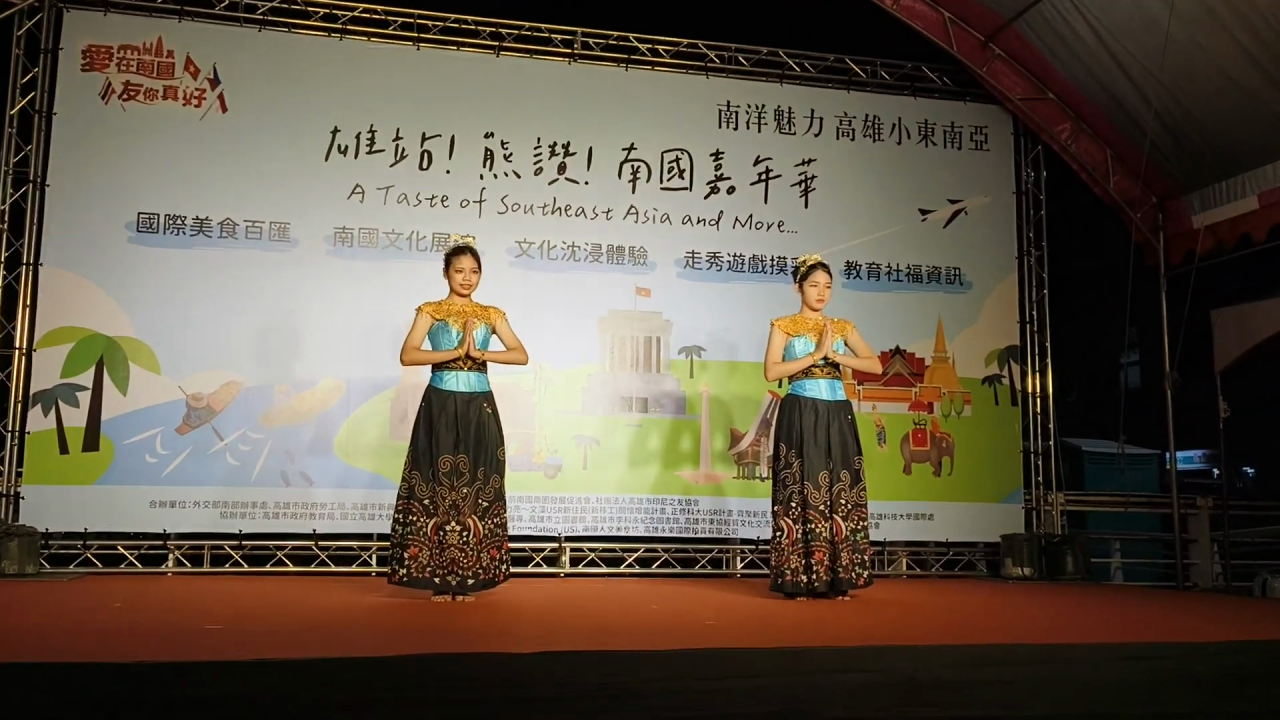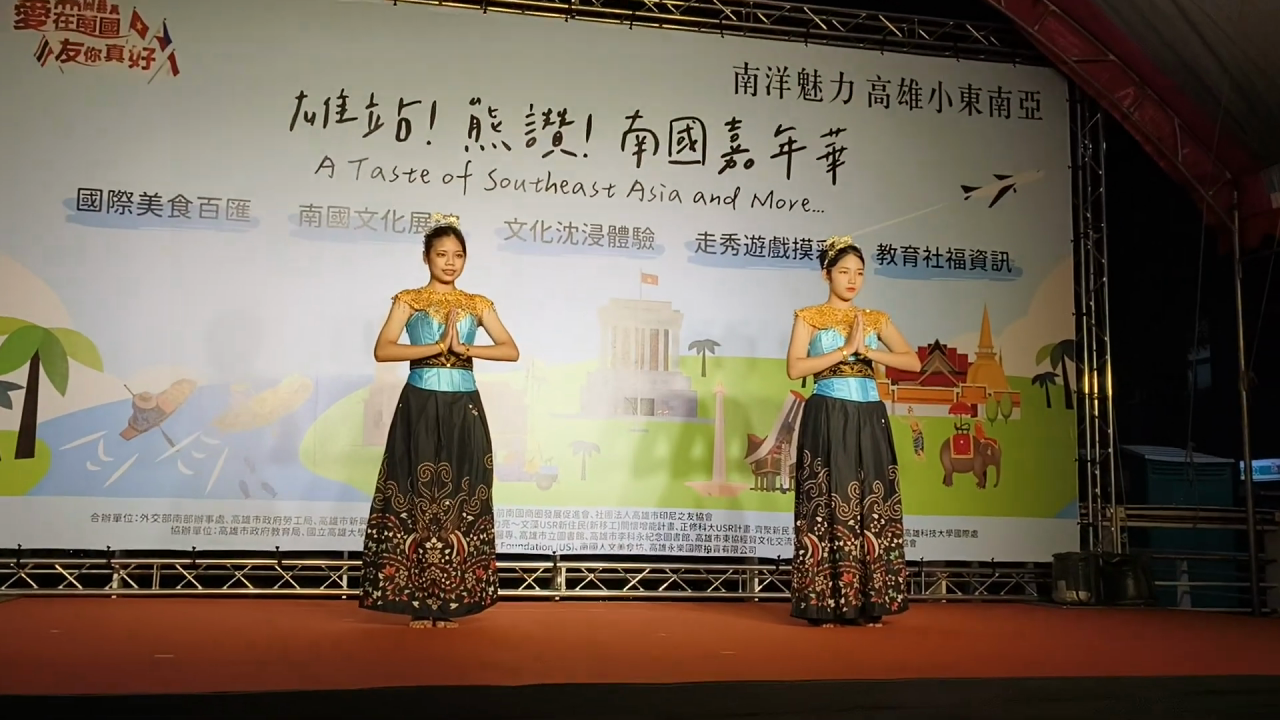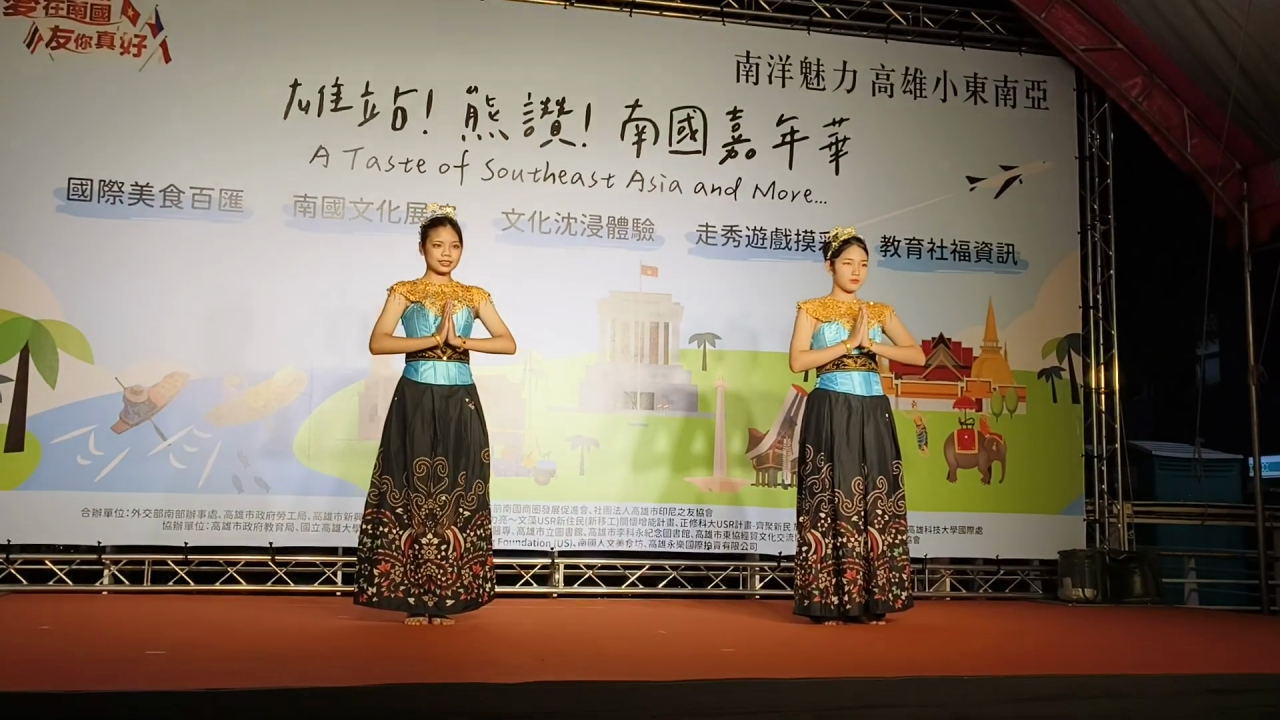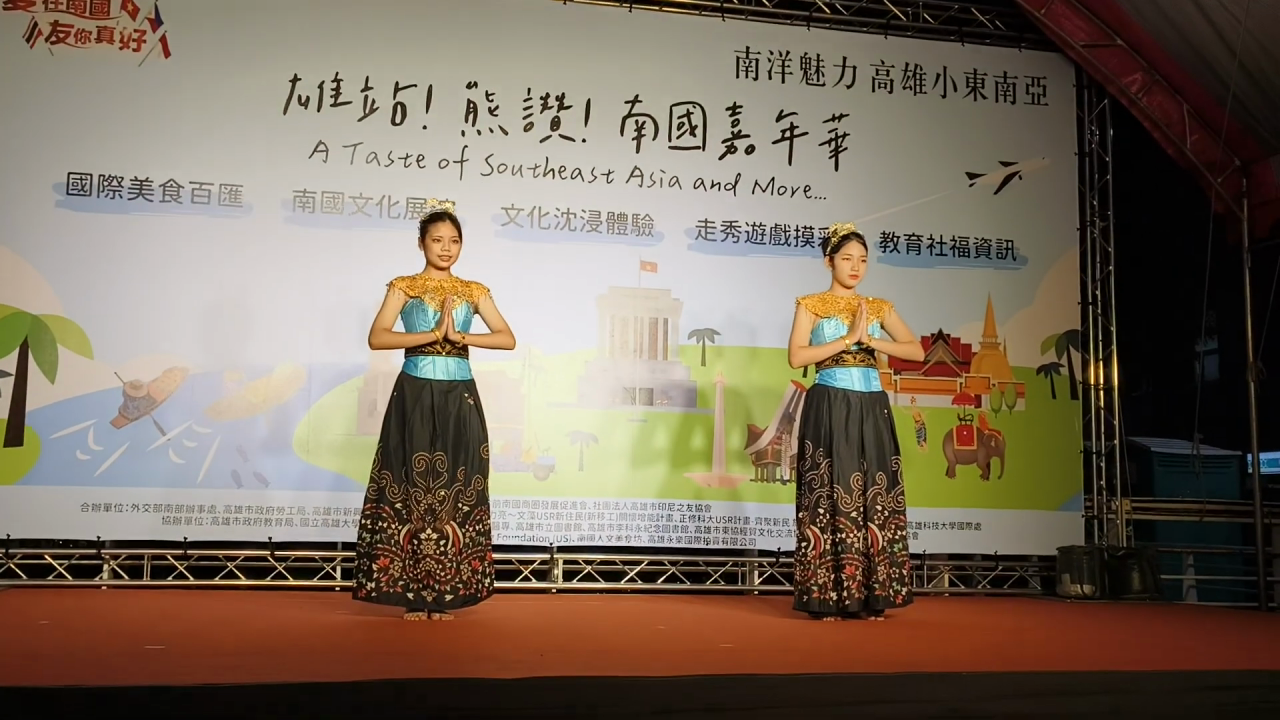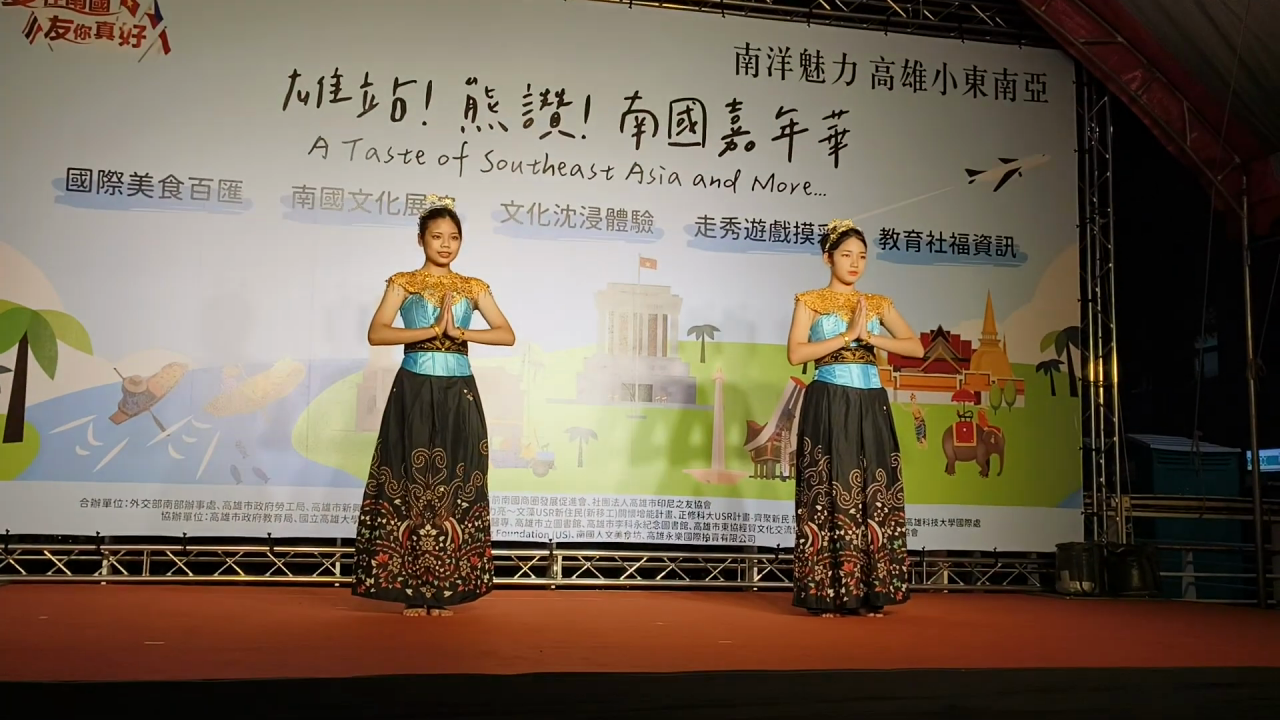
dt=0.2s
person 1, frame 1
left shoulder: (491, 315)
right shoulder: (430, 311)
left elbow: (521, 355)
right elbow: (407, 355)
left wrist: (480, 354)
right wrist: (455, 352)
left hip: (478, 407)
right hip: (440, 404)
left knee: (475, 488)
right knee: (438, 485)
left ankle: (466, 581)
right ankle: (439, 581)
person 1, frame 2
left shoulder: (477, 305)
right shoulder: (409, 300)
left elbow: (511, 350)
right elbow: (382, 350)
left wrist: (464, 348)
right wrist: (436, 346)
left hip: (463, 409)
right hip: (419, 406)
left knee: (460, 500)
right knee: (416, 497)
left ankle: (449, 604)
right ankle: (418, 604)
person 1, frame 3
left shoulder: (474, 296)
right shoulder: (404, 292)
left elbow: (508, 343)
right elbow: (377, 342)
left wrist: (461, 341)
right wrist: (433, 339)
left hip: (460, 402)
right hip: (415, 400)
left knee: (457, 494)
right knee: (412, 491)
left ankle: (444, 601)
right ankle: (414, 600)
person 1, frame 4
left shoulder: (473, 291)
right shoulder: (403, 287)
left elbow: (508, 339)
right elbow: (376, 337)
left wrist: (460, 336)
right wrist: (432, 334)
left hip: (458, 397)
right hip: (415, 395)
left knee: (455, 490)
right knee: (411, 488)
left ankle: (443, 596)
right ankle: (413, 596)
person 1, frame 5
left shoulder: (472, 288)
right shoulder: (402, 283)
left elbow: (507, 335)
right elbow: (376, 334)
left wrist: (459, 332)
right wrist: (432, 330)
left hip: (458, 393)
right hip: (414, 390)
left knee: (455, 486)
right knee: (411, 484)
left ankle: (442, 592)
right ankle: (412, 592)
person 2, frame 1
left shoulder: (843, 327)
right shoulder: (783, 326)
left elbow: (875, 365)
right elbow: (771, 371)
left wrist: (834, 355)
right wrist: (816, 354)
left hip: (837, 415)
right hip: (801, 414)
left knee: (840, 491)
right knee: (802, 491)
left ankle: (837, 580)
right ankle: (800, 581)
person 2, frame 2
left shoulder: (876, 320)
right shoulder: (809, 318)
left elbow: (913, 362)
right elbow: (795, 368)
left wrist: (866, 351)
right wrist: (845, 349)
left hip: (869, 419)
right hip: (827, 417)
left knee: (872, 504)
right knee: (827, 505)
left ankle: (868, 605)
right ankle: (826, 604)
person 2, frame 3
left shoulder: (880, 312)
right shoulder: (812, 309)
left elbow: (918, 355)
right elbow: (797, 361)
left wrist: (870, 344)
right wrist: (849, 342)
left hip: (873, 413)
right hip: (830, 412)
left knee: (875, 500)
right knee: (831, 499)
left ankle: (872, 603)
right ankle: (829, 603)
person 2, frame 4
left shoulder: (879, 308)
right shoulder: (811, 305)
left elbow: (916, 351)
right elbow: (796, 357)
left wrist: (869, 340)
right wrist: (848, 339)
left hip: (872, 408)
right hip: (830, 408)
left knee: (875, 495)
right knee: (831, 495)
left ankle: (870, 598)
right ankle: (828, 599)
person 2, frame 5
left shoulder: (878, 304)
right shoulder: (810, 301)
left elbow: (916, 348)
right elbow: (795, 353)
left wrist: (868, 336)
right wrist: (847, 335)
left hip: (871, 404)
right hip: (828, 403)
left knee: (874, 492)
right knee: (829, 492)
left ankle: (869, 594)
right ankle: (827, 594)
